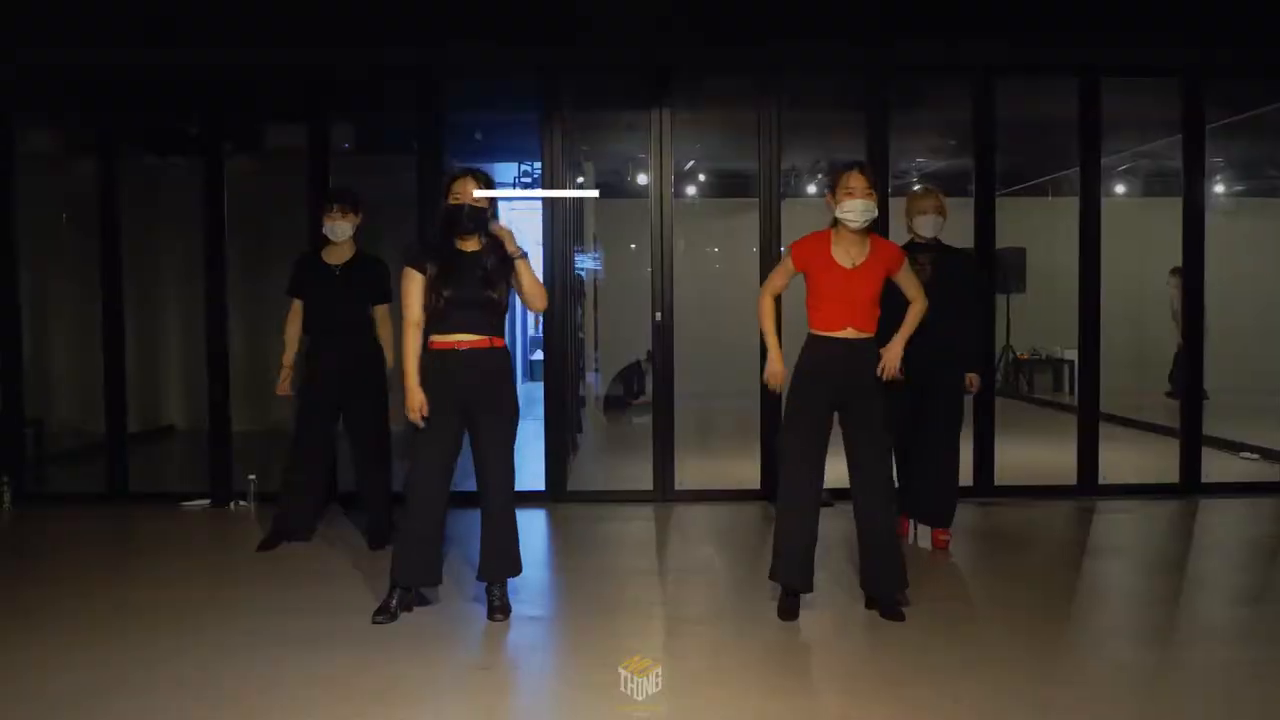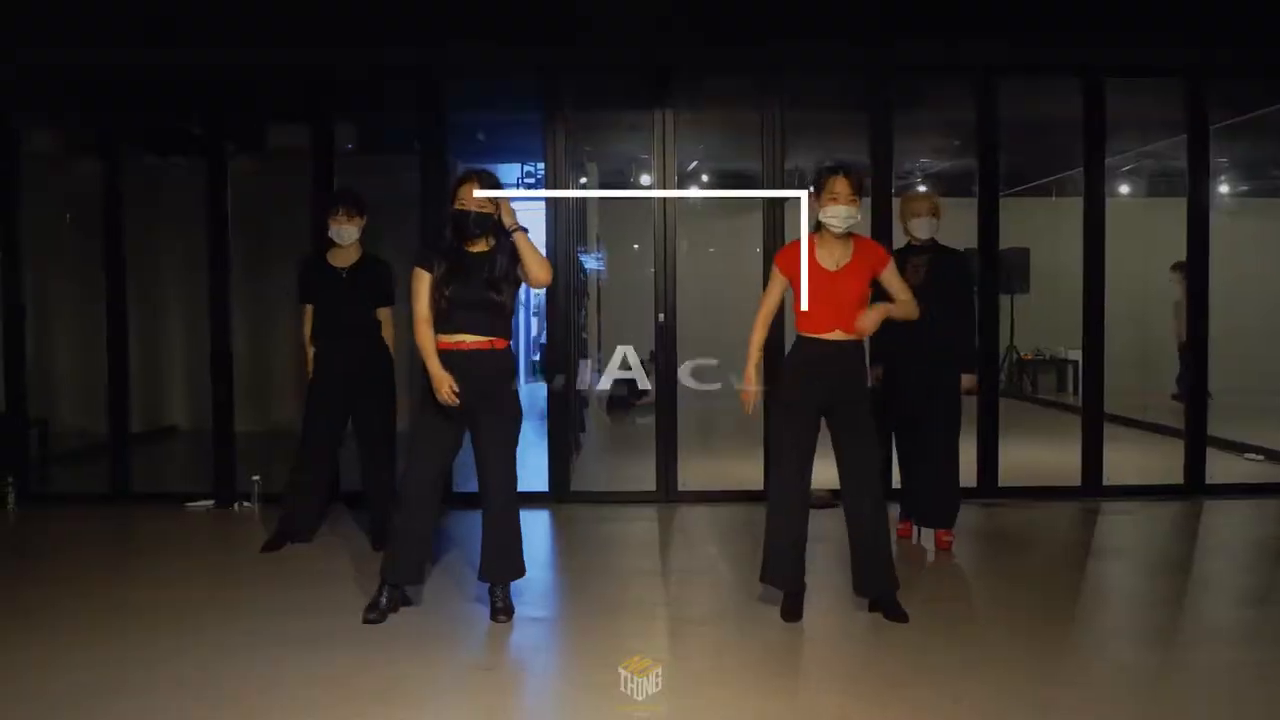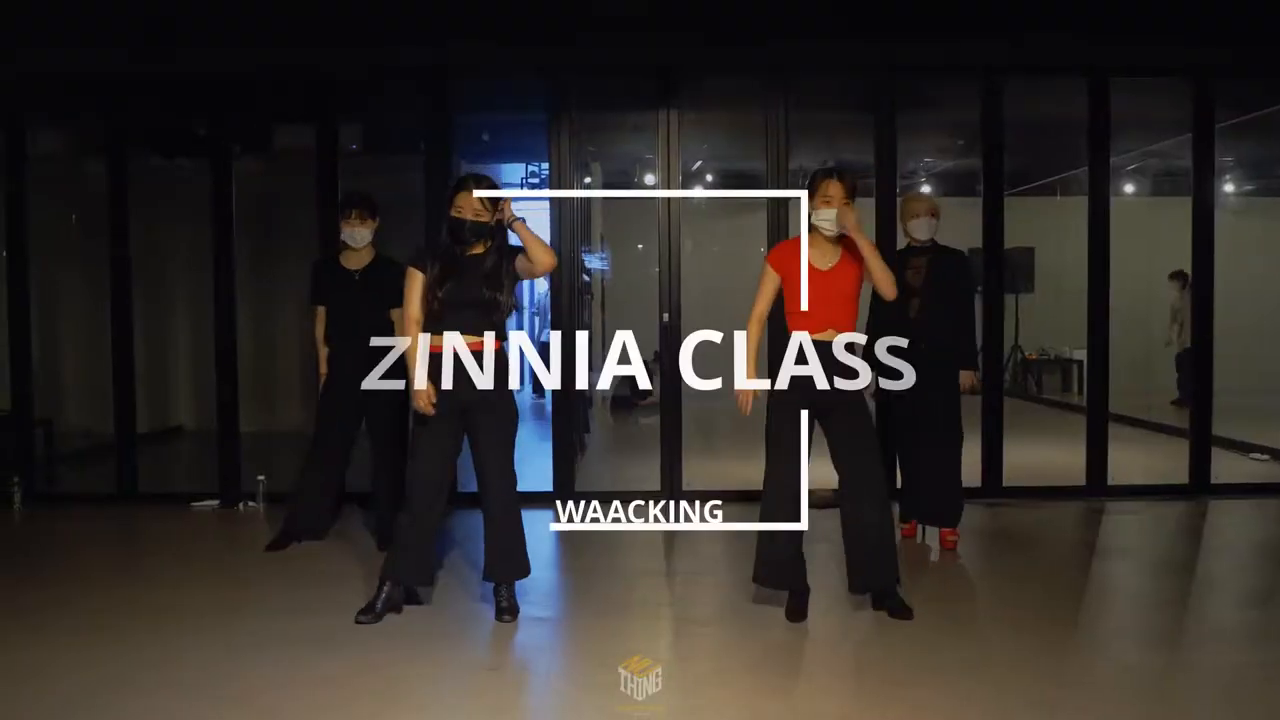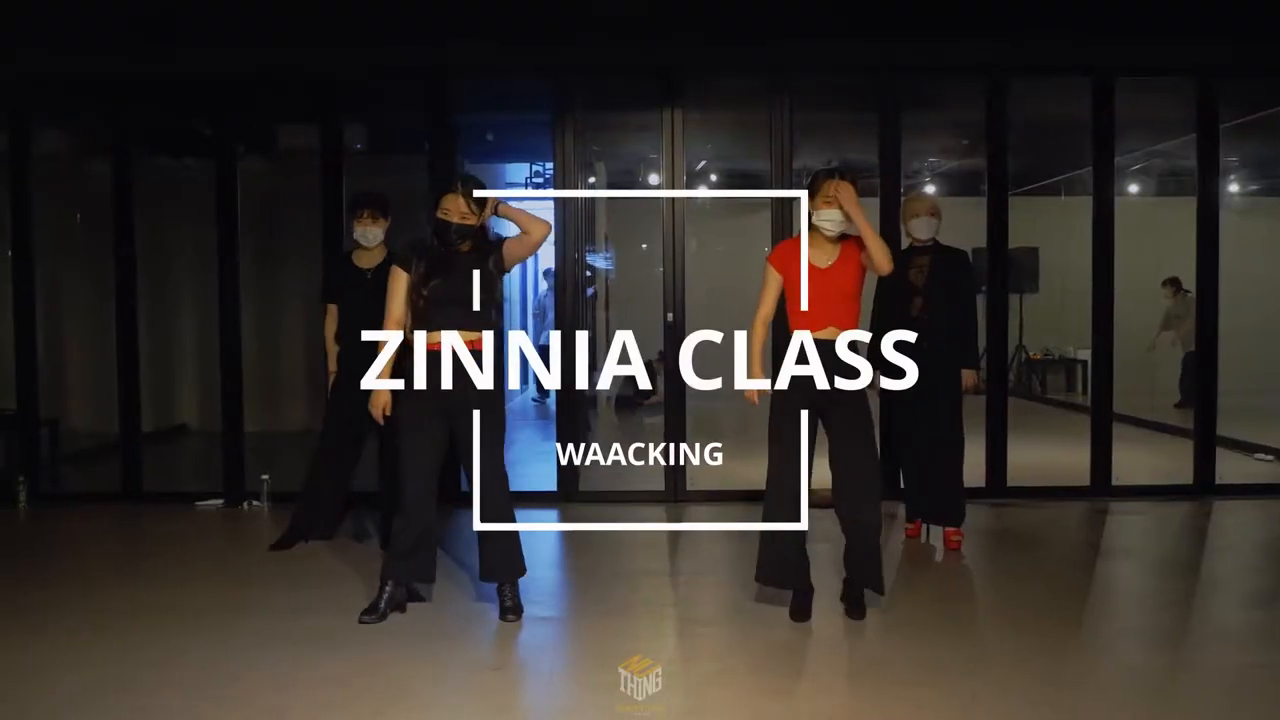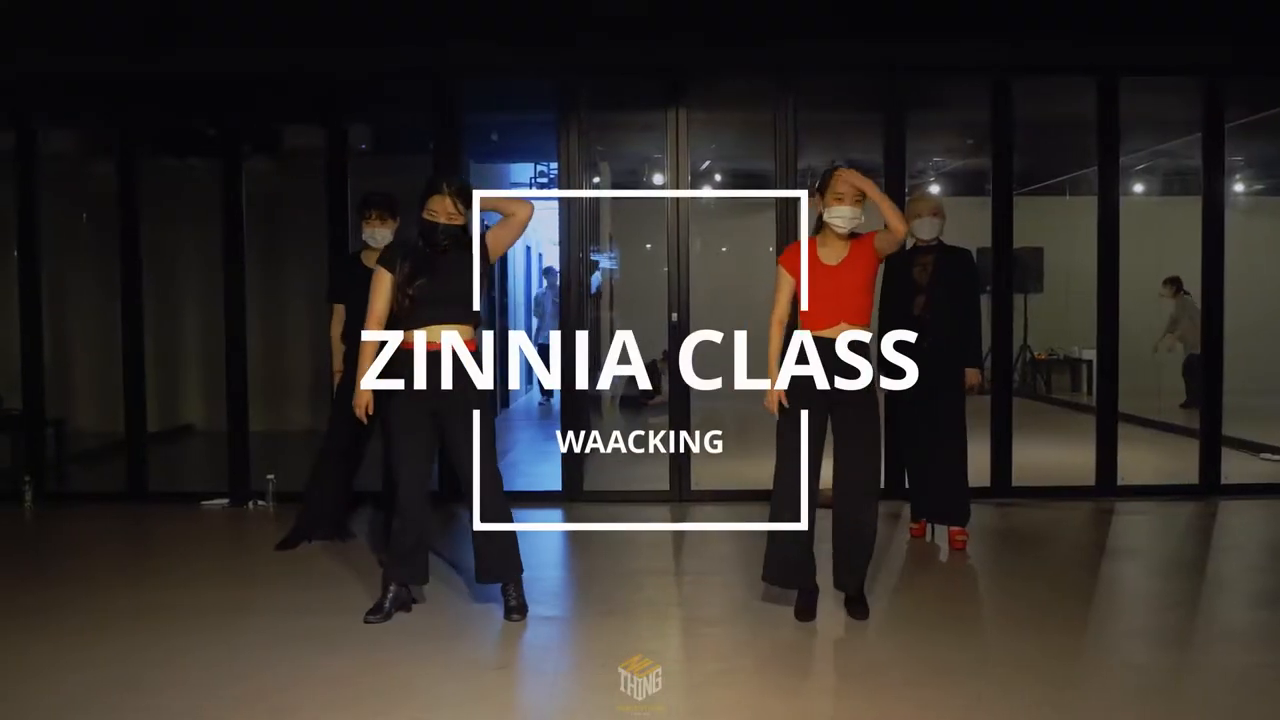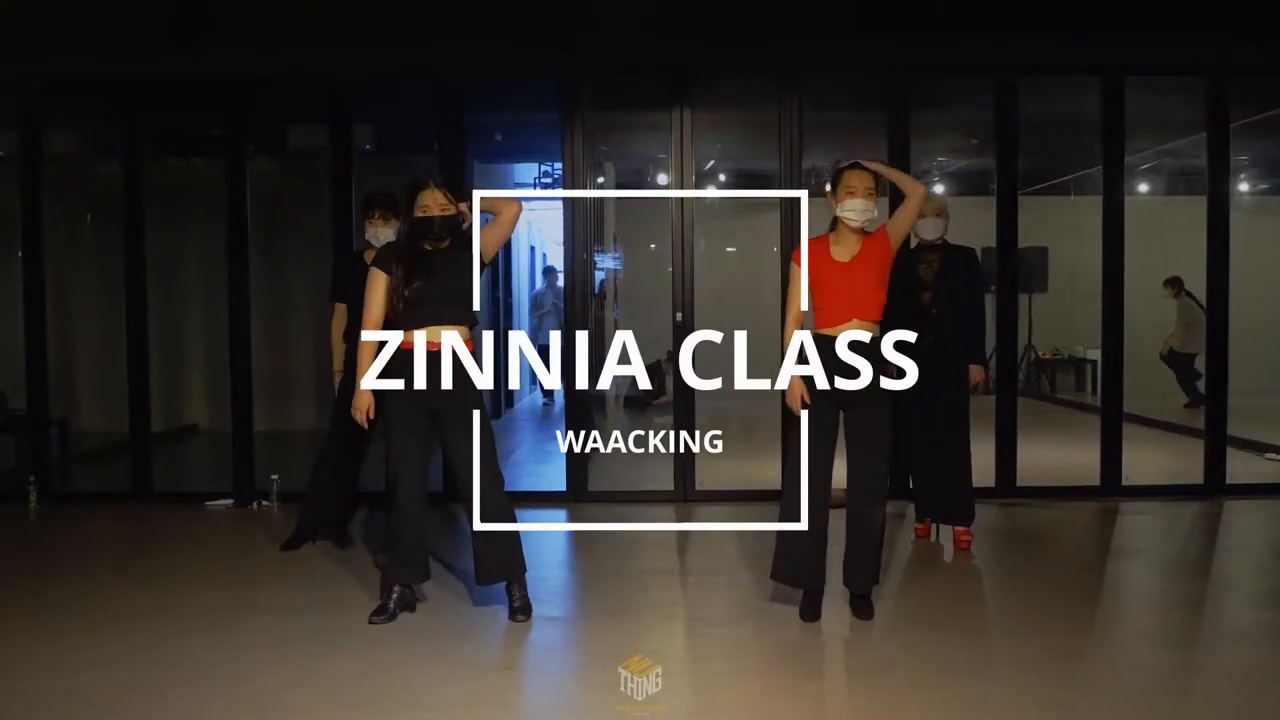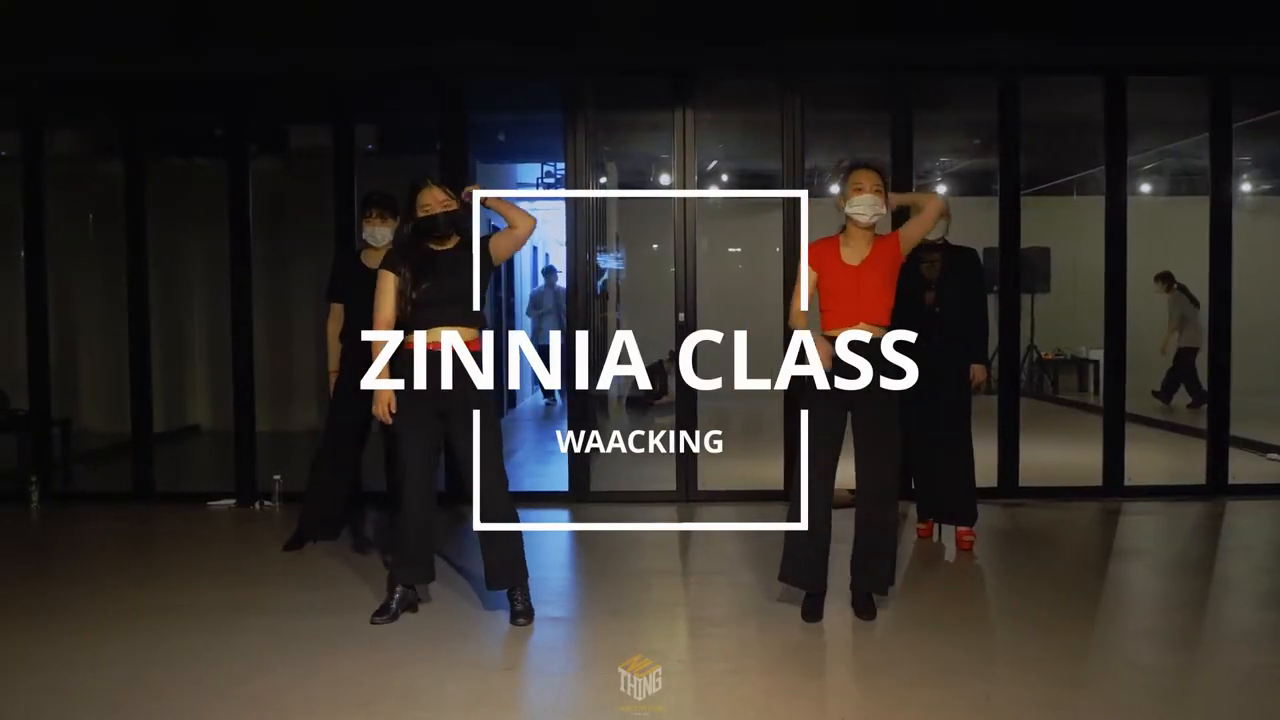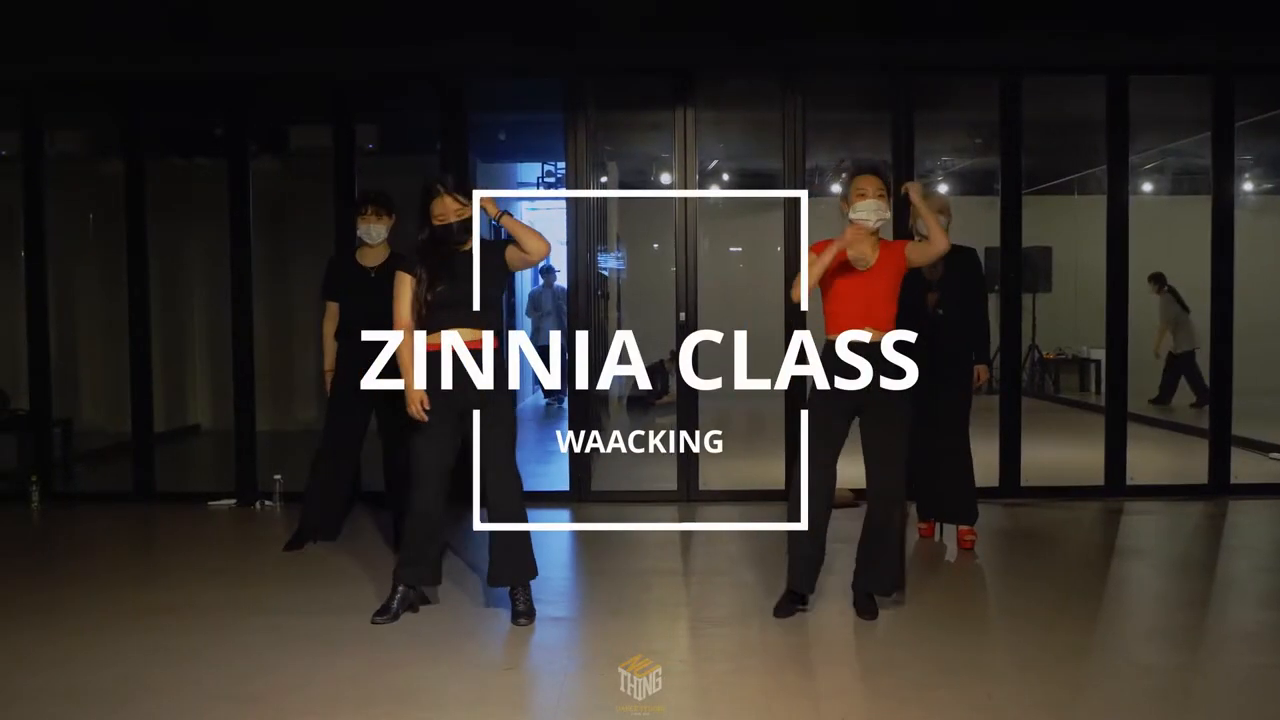
dt=0.2s
person 1, frame 1
left shoulder: (887, 252)
right shoulder: (809, 248)
left elbow: (918, 300)
right elbow: (768, 292)
left wrist: (899, 340)
right wrist: (773, 350)
left hip: (864, 367)
right hip: (817, 364)
left knee: (874, 482)
right knee: (800, 479)
left ankle: (880, 588)
right ankle: (792, 585)
person 1, frame 2
left shoulder: (872, 253)
right shoulder: (794, 254)
left elbow: (911, 307)
right elbow: (766, 314)
left wrist: (882, 310)
right wrist: (751, 370)
left hip: (850, 369)
right hip: (803, 367)
left knee: (864, 482)
right knee: (790, 480)
left ankle: (879, 590)
right ankle: (792, 586)
person 1, frame 3
left shoulder: (859, 251)
right shoulder: (785, 253)
left elbow: (889, 291)
right elbow: (759, 315)
left wrist: (858, 235)
right wrist: (747, 372)
left hip: (842, 369)
right hip: (796, 369)
left knee: (865, 480)
right knee: (784, 480)
left ankle: (882, 587)
right ankle: (795, 585)
person 1, frame 4
left shoulder: (857, 250)
right shoulder: (785, 253)
left elbow: (886, 266)
right elbow: (763, 316)
left wrist: (856, 210)
right wrist: (755, 369)
left hip: (845, 369)
left knee: (859, 481)
right knee: (788, 480)
left ankle: (856, 583)
right ankle: (799, 584)
person 1, frame 5
left shoulder: (870, 249)
right shoulder: (796, 253)
left elbow: (900, 228)
right elbow: (779, 320)
left wrist: (865, 181)
right wrist: (773, 377)
left hip: (856, 367)
right hip: (808, 365)
left knee: (859, 483)
right knee: (796, 479)
left ankle: (853, 584)
right ankle: (804, 585)
person 1, frame 6
left shoulder: (883, 243)
right shoulder: (809, 251)
left elbow: (916, 193)
right elbow: (793, 316)
left wrist: (875, 167)
right wrist: (794, 375)
left hip: (868, 363)
right hip: (820, 361)
left knee: (869, 480)
right knee: (808, 478)
left ankle: (860, 584)
right ankle: (811, 584)
person 1, frame 7
left shoulder: (893, 246)
right shoulder: (818, 251)
left elbow: (935, 206)
right elbow: (795, 311)
left wrist: (896, 199)
right wrist: (812, 337)
left hip: (877, 364)
right hip: (829, 363)
left knee: (879, 481)
right knee: (814, 479)
left ankle: (864, 584)
right ankle: (813, 586)
person 1, frame 8
left shoulder: (897, 253)
right shoulder: (825, 251)
left elbow: (939, 247)
right elbow: (798, 294)
left wrist: (918, 201)
right wrist: (837, 249)
left hip: (884, 368)
right hip: (835, 368)
left knee: (888, 484)
right knee: (813, 479)
left ankle: (867, 583)
right ankle: (798, 585)
person 2, frame 1
left shoulder: (505, 257)
right shoulder: (425, 259)
left elbow: (538, 302)
right elbow: (413, 324)
left wrist: (515, 251)
right wrist: (412, 385)
left hip: (492, 373)
right hip: (441, 374)
left knee: (496, 481)
right knee: (425, 482)
left ankle: (496, 585)
right ankle: (404, 586)
person 2, frame 2
left shoulder: (509, 258)
right shoulder: (434, 259)
left elbow: (542, 278)
right elbow: (422, 320)
left wrist: (515, 229)
right wrist: (437, 371)
left hip: (495, 375)
right hip: (445, 374)
left knee: (498, 482)
right knee: (420, 479)
left ankle: (499, 586)
right ankle: (392, 586)
person 2, frame 3
left shoulder: (506, 260)
right shoulder: (428, 259)
left elbow: (546, 263)
right elbow: (413, 322)
left wrist: (514, 223)
right wrist: (418, 378)
left hip: (488, 377)
right hip: (438, 375)
left knee: (497, 482)
right knee: (425, 484)
left ankle: (504, 586)
right ankle: (394, 585)
person 2, frame 4
left shoulder: (493, 256)
right shoulder: (413, 258)
left elbow: (540, 229)
right elbow: (394, 321)
left wrist: (499, 209)
right wrist: (381, 383)
left hip: (475, 375)
right hip: (424, 375)
left knee: (489, 481)
right knee: (415, 482)
left ankle: (506, 584)
right ankle: (395, 584)
person 2, frame 5
left shoulder: (477, 253)
right shoulder: (397, 257)
left elbow: (522, 211)
right elbow: (375, 321)
left wrist: (477, 203)
right wrist: (363, 380)
left hip: (462, 373)
right hip: (408, 373)
left knee: (483, 479)
right knee: (408, 483)
left ankle: (509, 581)
right ankle: (398, 585)
person 2, frame 6
left shoulder: (470, 253)
right shoulder: (390, 258)
left elbow: (511, 209)
right elbow: (372, 324)
left wrist: (469, 208)
right wrist: (362, 385)
left hip: (458, 373)
right hip: (404, 374)
left knee: (483, 479)
right knee: (405, 484)
left ankle: (514, 581)
right ankle: (400, 585)
person 2, frame 7
left shoulder: (480, 251)
right shoulder: (398, 260)
left elbow: (525, 226)
right elbow: (383, 325)
left wrist: (485, 200)
right wrist: (382, 383)
left hip: (469, 372)
right hip: (416, 374)
left knee: (489, 480)
right knee: (413, 483)
left ankle: (516, 586)
right ankle: (404, 585)
person 2, frame 8
left shoulder: (495, 254)
right shoulder: (416, 262)
left elbow: (540, 251)
right elbow: (404, 326)
left wrist: (500, 217)
right wrist: (410, 383)
left hip: (488, 373)
right hip: (434, 374)
left knee: (501, 481)
right knee: (426, 483)
left ankle: (519, 586)
right ankle: (408, 584)
person 3, frame 1
left shoulder: (373, 267)
right shoulder: (306, 265)
left elbow: (382, 320)
right elbow: (296, 316)
left wrist: (387, 367)
right wrist: (286, 364)
left hip: (364, 364)
right hip: (319, 364)
left knee: (371, 445)
right knee: (309, 444)
left ankle: (379, 528)
right ankle: (289, 525)
person 3, frame 2
left shoulder: (378, 269)
right shoulder: (312, 267)
left elbow: (386, 322)
right elbow: (309, 320)
left wrist: (388, 368)
right wrist: (311, 366)
left hip: (371, 366)
right hip: (328, 366)
left knee: (377, 447)
right knee: (315, 445)
left ankle: (383, 528)
right ankle: (294, 526)
person 3, frame 3
left shoulder: (391, 270)
right shoulder: (324, 269)
left elbow: (399, 324)
right elbow: (321, 322)
left wrist: (400, 370)
right wrist: (323, 369)
left hip: (383, 368)
right hip: (341, 369)
left knee: (389, 449)
right knee: (326, 446)
left ankle: (389, 528)
right ankle: (300, 526)
person 3, frame 4
right shoulder: (337, 268)
right elbow: (331, 320)
right wrist: (332, 368)
right hip: (351, 367)
left knee: (394, 449)
right knee: (334, 446)
left ankle: (393, 528)
right ankle: (306, 525)
person 3, frame 5
right shoulder: (345, 268)
right elbow: (338, 320)
right wrist: (338, 368)
right hip: (357, 368)
right knee: (339, 446)
right ankle: (311, 524)
person 3, frame 6
right shoulder: (348, 267)
right elbow: (340, 319)
right wrist: (338, 367)
right hip: (358, 368)
right knee: (339, 446)
right ankle: (313, 525)
person 3, frame 7
right shoulder: (344, 266)
right elbow: (336, 318)
right wrist: (334, 368)
right hip: (354, 369)
left knee: (400, 449)
right knee: (337, 446)
right ankle: (314, 525)
person 3, frame 8
left shoulder: (404, 268)
right shoulder: (340, 266)
right elbow: (331, 318)
right wrist: (329, 367)
left hip: (394, 367)
right hip: (351, 368)
left knee: (399, 448)
right knee: (336, 446)
left ankle: (404, 528)
right ankle: (314, 525)
person 4, frame 1
left shoulder: (958, 261)
left elbow: (970, 317)
right elbow: (883, 313)
left wrist: (972, 365)
left hip: (946, 365)
right hip: (903, 363)
left knee: (942, 443)
right knee: (906, 442)
left ankle: (938, 519)
right ankle: (907, 511)
person 4, frame 2
left shoulder: (955, 262)
right shoulder: (890, 263)
left elbow: (965, 317)
left wrist: (967, 366)
right wrist: (877, 362)
left hip: (941, 364)
right hip: (899, 365)
left knee: (940, 443)
right knee: (907, 443)
left ankle: (941, 520)
right ankle: (909, 514)
person 4, frame 3
left shoulder: (954, 261)
right shoulder: (890, 265)
left elbow: (965, 316)
right elbow: (878, 316)
left wrist: (967, 364)
right wrist: (873, 364)
left hip: (942, 363)
right hip: (901, 364)
left knee: (943, 441)
right knee: (907, 442)
left ankle: (946, 519)
right ankle: (912, 514)
person 4, frame 4
left shoulder: (956, 261)
right shoulder: (892, 265)
left elbow: (967, 315)
right elbow: (880, 317)
left wrist: (969, 363)
right wrist: (877, 363)
left hip: (944, 362)
left knee: (946, 441)
right knee: (910, 441)
left ankle: (950, 519)
right ankle: (916, 513)
person 4, frame 5
left shoulder: (960, 260)
right shoulder: (895, 264)
left elbow: (971, 314)
right elbow: (886, 317)
left wrist: (972, 362)
right wrist: (885, 362)
left hip: (947, 361)
right hip: (906, 362)
left knee: (949, 439)
right knee: (913, 440)
left ankle: (955, 518)
right ankle: (921, 512)
person 4, frame 6
left shoulder: (965, 259)
right shoulder: (900, 262)
left elbow: (975, 311)
right elbow: (890, 313)
left wrist: (976, 359)
left hip: (952, 359)
right hip: (910, 360)
left knee: (953, 438)
right knee: (917, 438)
left ankle: (960, 518)
right ankle: (925, 512)
person 4, frame 7
left shoulder: (966, 259)
right shoulder: (902, 262)
left elbow: (977, 311)
right elbow: (891, 311)
left wrist: (978, 358)
left hip: (954, 361)
right hip: (912, 361)
left knee: (954, 439)
right knee: (919, 439)
left ankle: (963, 519)
right ankle: (927, 512)
person 4, frame 8
left shoulder: (966, 258)
left elbow: (978, 310)
left wrist: (981, 358)
left hip: (955, 361)
right hip: (914, 360)
left knee: (953, 437)
right knee: (919, 439)
left ankle: (964, 517)
right ankle: (927, 512)
